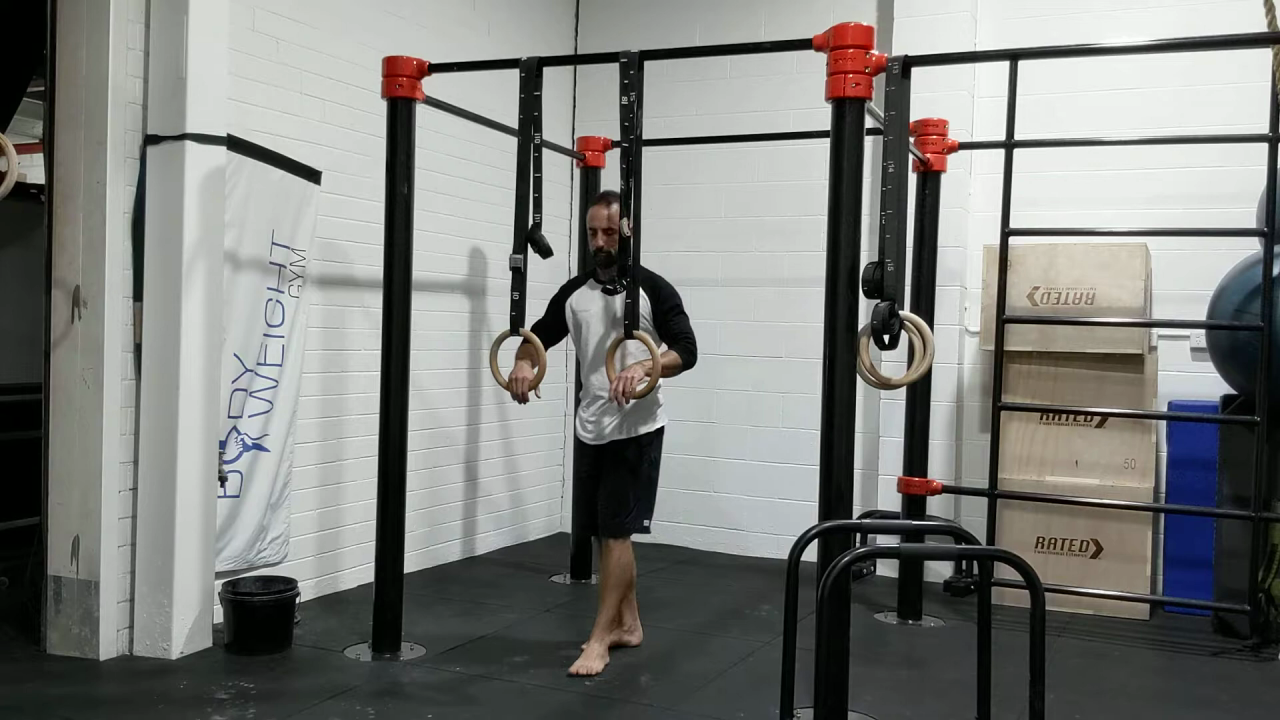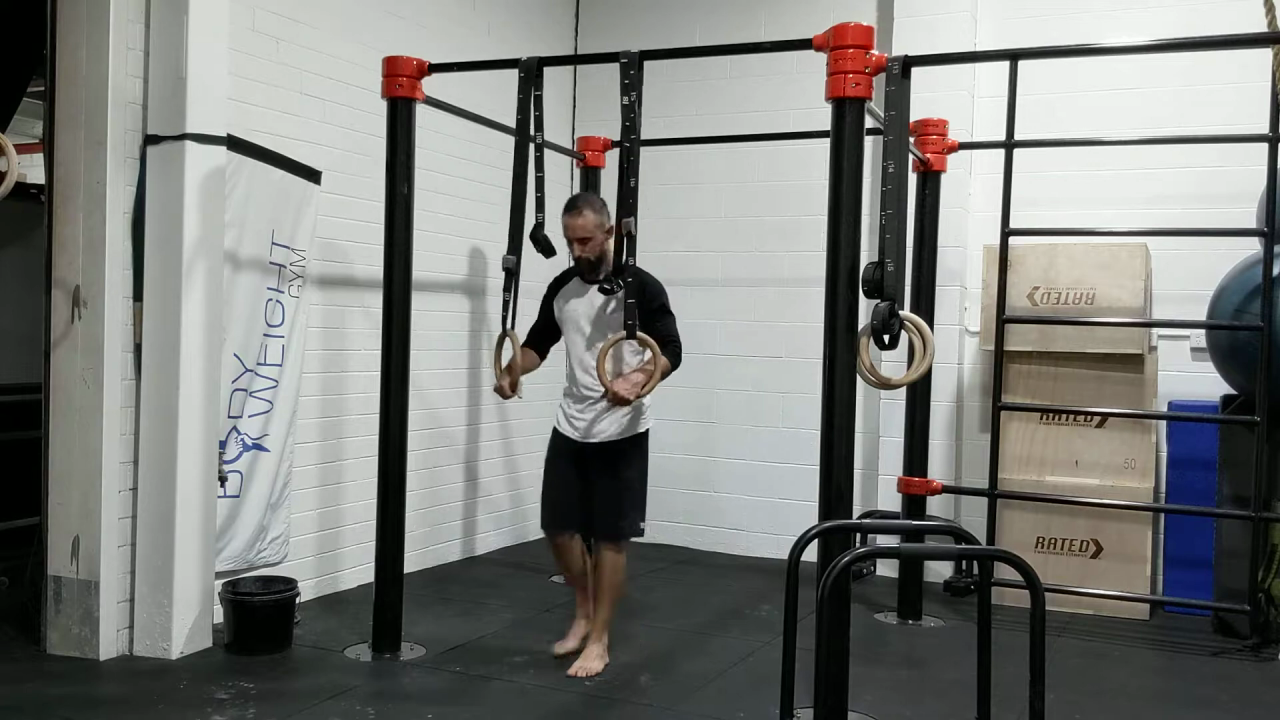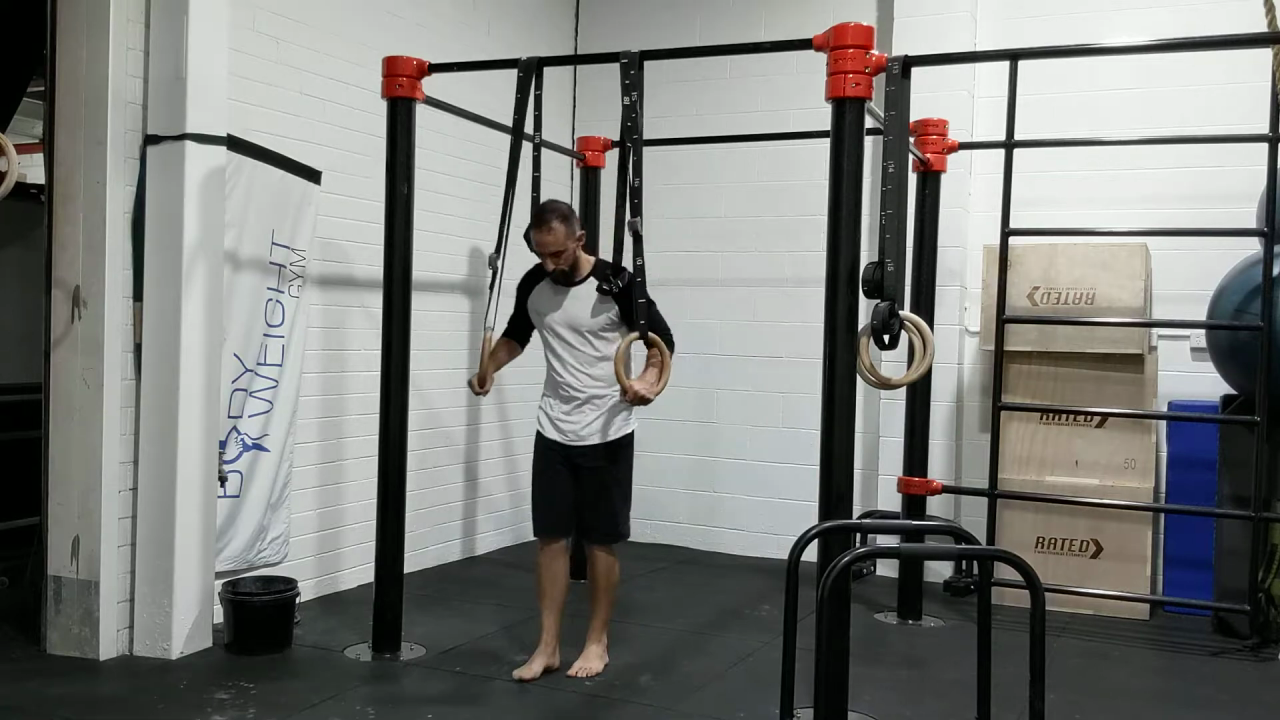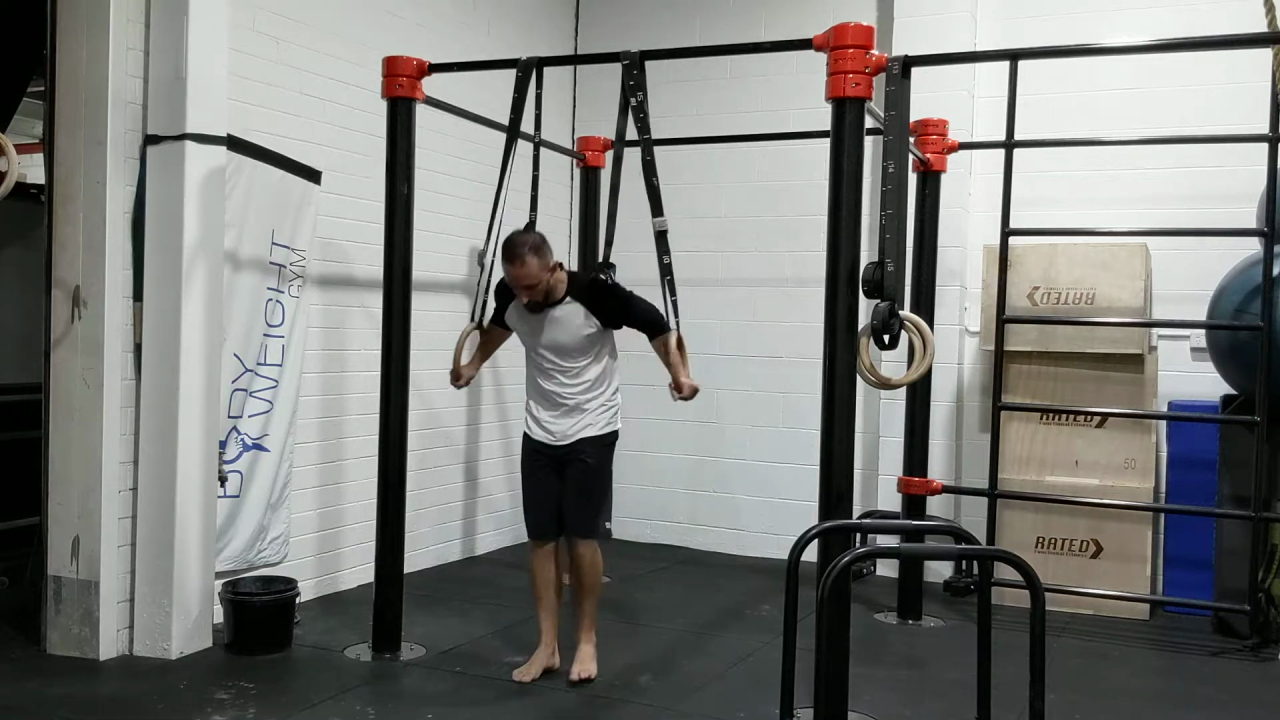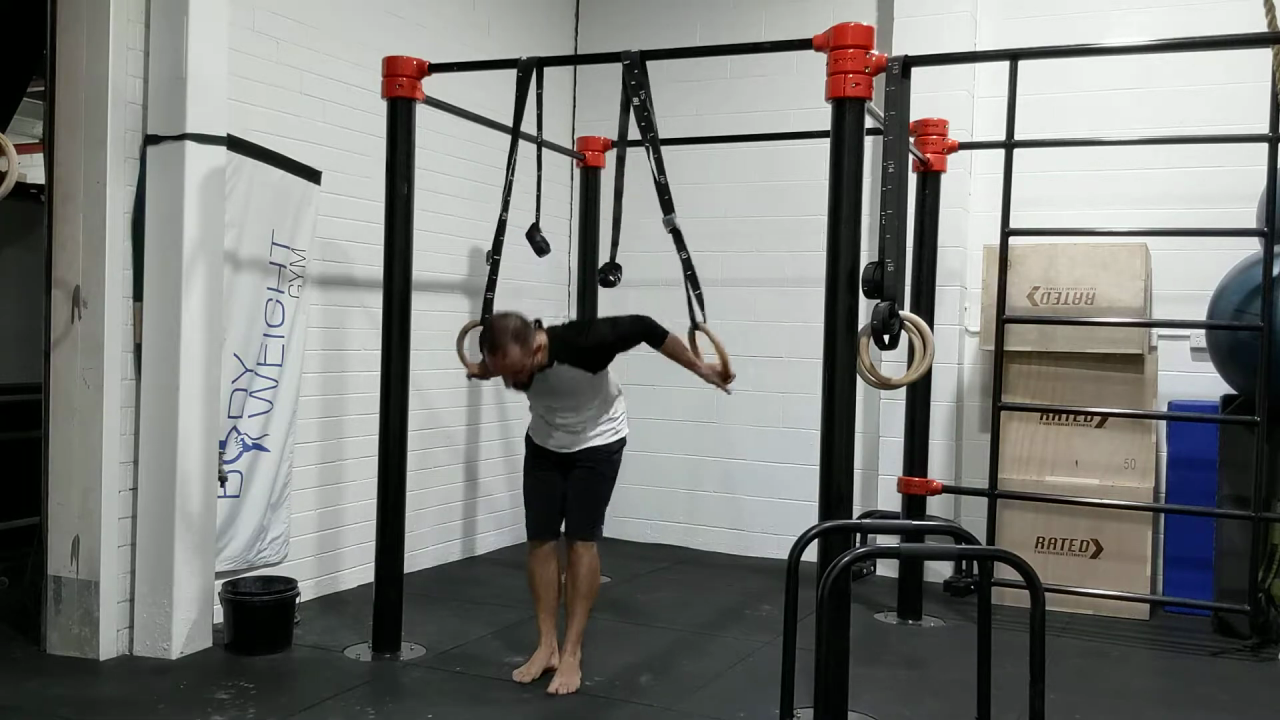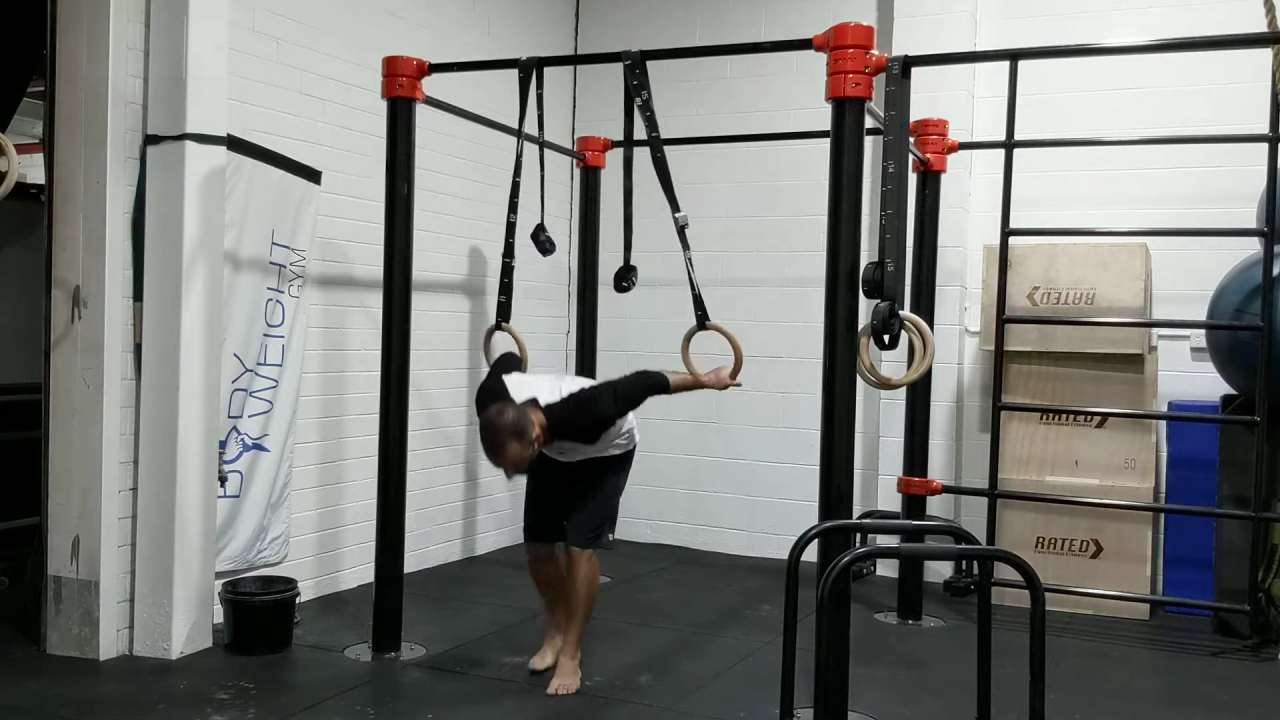
dt=0.3s
person 1, frame 1
left shoulder: (653, 290)
right shoulder: (574, 292)
left elbow: (686, 350)
right elbow: (539, 335)
left wrist: (643, 366)
right wrist: (523, 361)
left hip: (636, 430)
right hip: (590, 430)
left knee: (616, 532)
right knee: (605, 531)
left ankle: (599, 640)
right ankle: (627, 624)
person 1, frame 2
left shoulder: (641, 288)
right shoulder: (561, 288)
left elbow: (670, 350)
right elbow: (538, 342)
left wrist: (637, 377)
right wrist: (511, 371)
left hip: (621, 433)
right hip: (570, 429)
left knee: (610, 538)
right knee: (557, 527)
left ankle: (598, 639)
right ankle: (585, 613)
person 1, frame 3
left shoulder: (616, 285)
right shoulder: (532, 285)
left elbow: (659, 336)
right elbow: (517, 333)
left wrist: (651, 377)
right wrist: (489, 370)
left hip: (606, 433)
right hip: (552, 431)
left knee: (600, 541)
right knee: (551, 537)
left ankle: (597, 641)
right ankle: (548, 645)
person 1, frame 4
left shoulder: (597, 295)
right shoulder: (510, 295)
left elbow: (655, 324)
left wrist: (679, 375)
right wrist: (473, 364)
left hip: (592, 432)
right hip: (539, 432)
left knee: (582, 537)
right knee: (541, 539)
left ankle: (587, 639)
right ankle: (547, 645)
person 1, frame 5
left shoulder: (583, 343)
right shoulder: (502, 348)
left elbow: (647, 330)
left wrist: (702, 369)
right wrist: (488, 369)
left hip: (596, 441)
right hip: (544, 443)
left knee: (581, 539)
right knee: (539, 539)
left ankle: (571, 655)
right ankle: (546, 648)
person 1, frame 6
left shoulder: (586, 413)
right shoulder: (492, 404)
left elbow: (645, 382)
right elbow: (509, 361)
left wrist: (705, 381)
left hip: (607, 452)
right hip: (554, 454)
left knee: (580, 546)
right knee: (538, 543)
left ankle: (570, 657)
right ankle: (555, 633)
